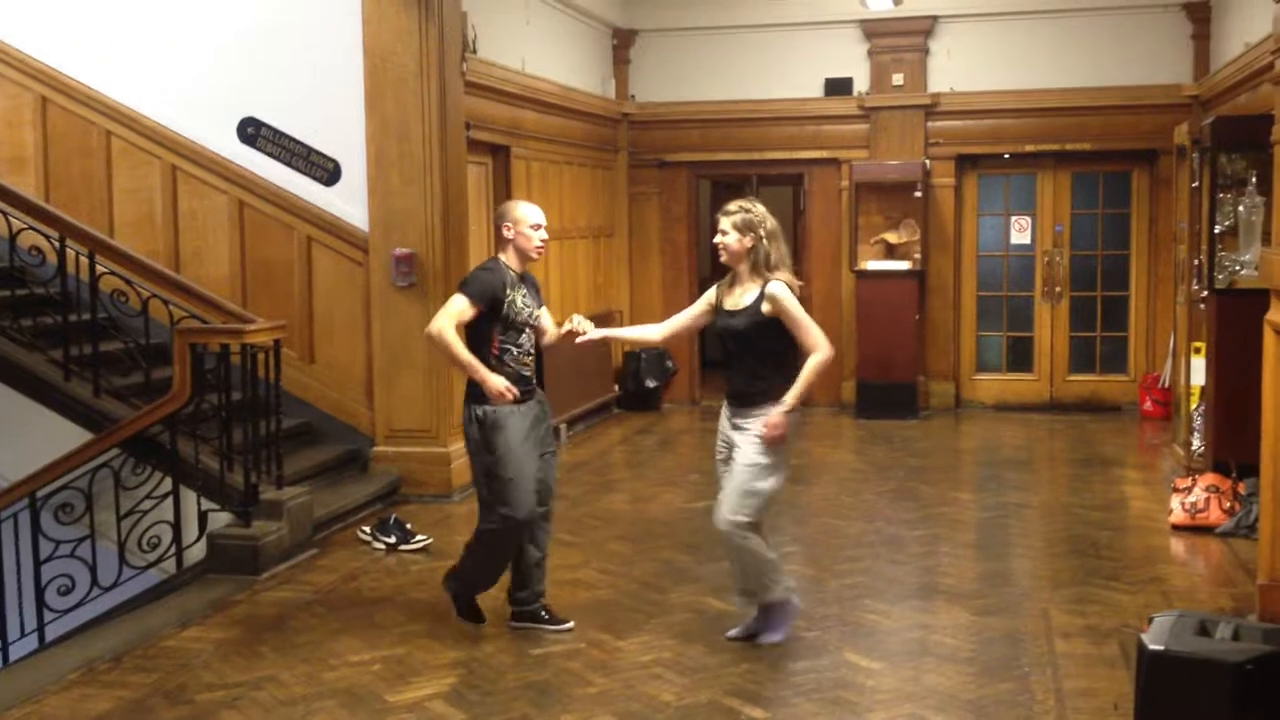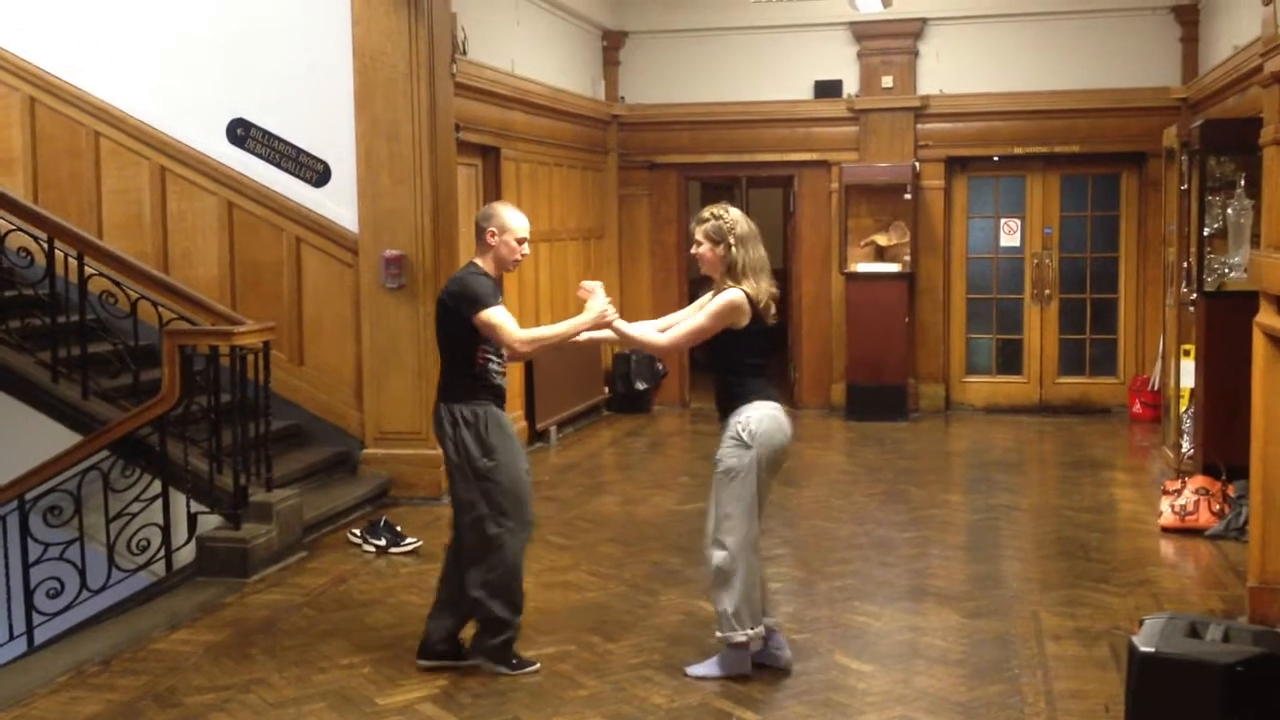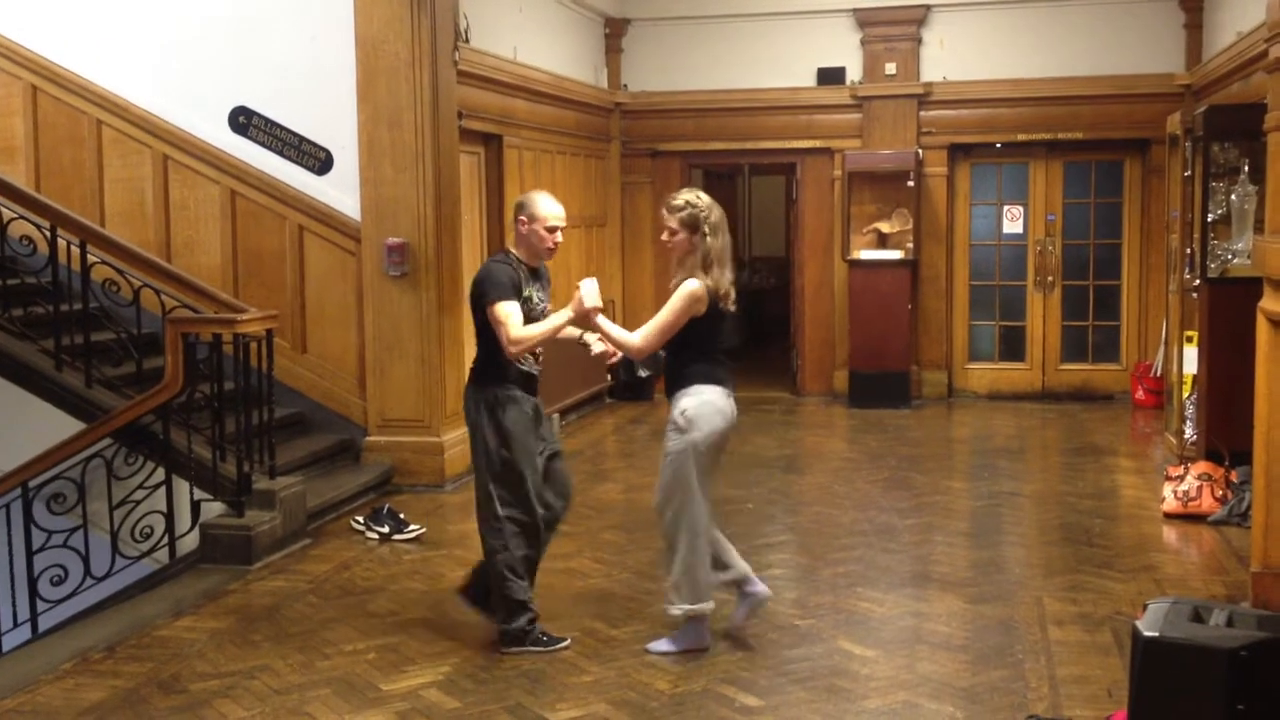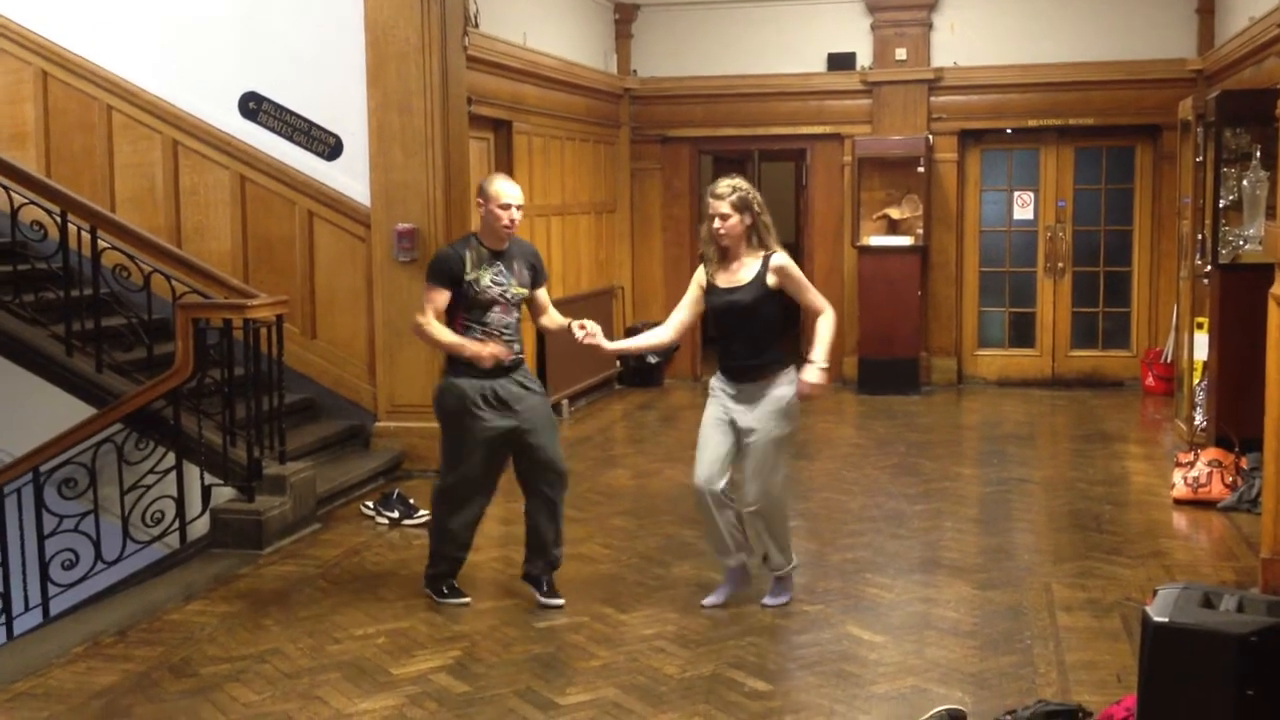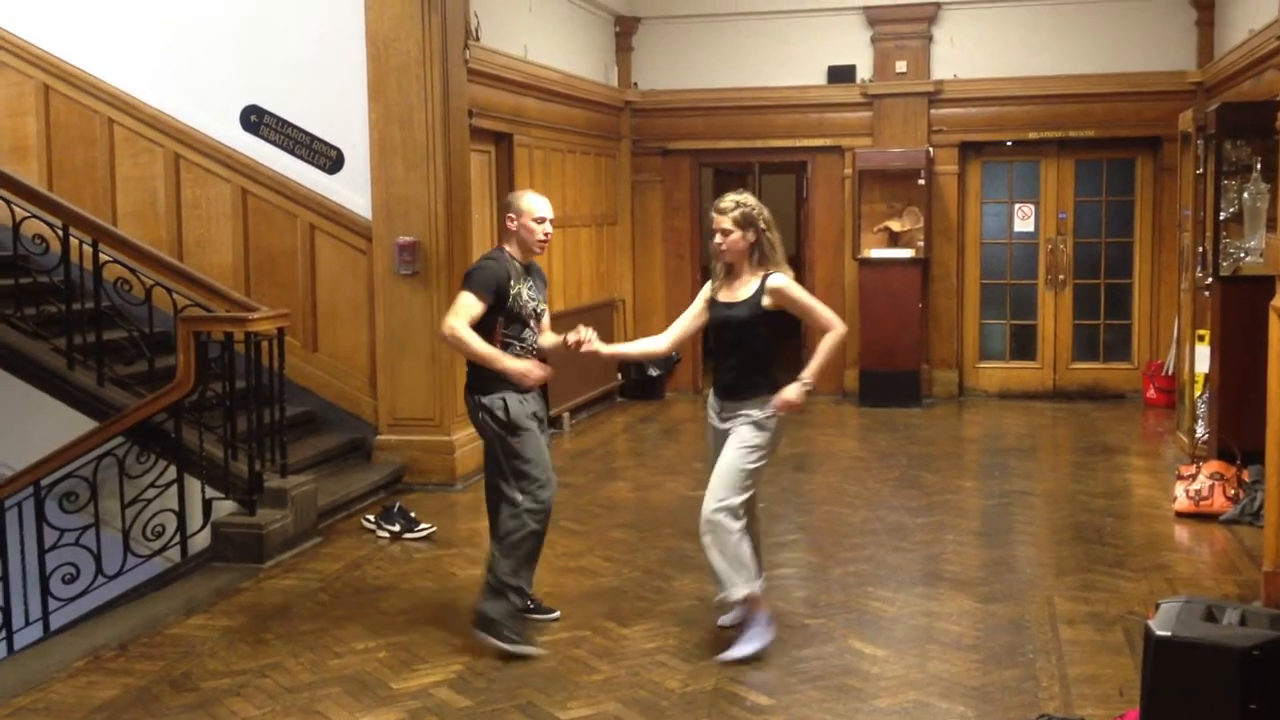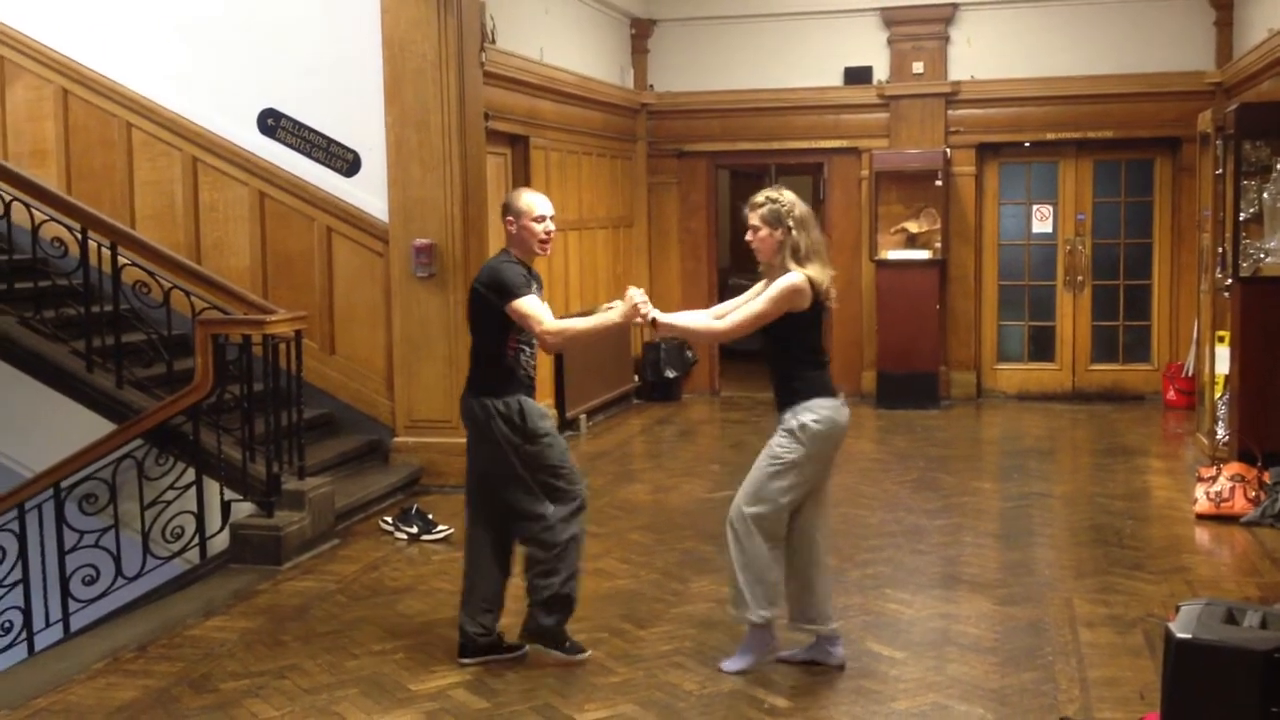
dt=0.7s
person 1, frame 1
left shoulder: (775, 291)
right shoulder: (721, 292)
left elbow: (822, 352)
right elbow: (664, 332)
left wrist: (786, 409)
right wrist: (604, 332)
left hip: (768, 422)
right hip: (732, 417)
left knee: (732, 519)
right knee: (738, 522)
left ankle: (779, 600)
right ankle: (764, 609)
person 1, frame 2
left shoulder: (733, 300)
right shoulder: (727, 296)
left elbow: (667, 343)
right elbow: (663, 325)
left wrist: (609, 321)
right wrist: (605, 328)
left hip: (753, 424)
right hip: (759, 421)
left knee: (731, 542)
right knee: (732, 540)
left ankle: (738, 649)
right ankle: (768, 640)
person 1, frame 3
left shoulder: (694, 288)
right shoulder: (700, 281)
left elbow: (640, 346)
right elbow: (664, 333)
left wrist: (596, 317)
right wrist: (612, 338)
left hip: (696, 405)
right hip: (709, 402)
left knee: (683, 517)
right knee: (687, 512)
left ankle: (693, 626)
right ankle: (746, 584)
person 1, frame 4
left shoulder: (775, 264)
right shoulder: (707, 271)
left elbow: (824, 314)
right elbow: (670, 333)
left wrist: (817, 363)
right wrist: (613, 345)
left hip: (770, 394)
right hip: (725, 390)
left knee: (759, 498)
right knee: (708, 483)
left ankle: (781, 575)
right ankle: (737, 568)
person 1, frame 5
left shoulder: (775, 285)
right shoulder: (715, 287)
left elbow: (835, 329)
right elbow: (666, 342)
left wrist: (802, 385)
right wrist: (606, 349)
left hip: (756, 414)
right hip: (718, 408)
left knee: (717, 512)
right knee: (730, 512)
left ankle: (758, 618)
right ankle: (748, 598)
person 1, frame 6
left shoulder: (794, 284)
right shoulder: (777, 281)
left elbow: (721, 329)
right elbow: (714, 313)
left wrist: (659, 319)
right wrist: (660, 319)
left hip: (810, 418)
right hip: (813, 416)
left knee: (748, 516)
right knee: (799, 531)
left ankle: (760, 632)
right ankle: (826, 639)
person 2, frame 1
left shoulder: (527, 282)
right shoulder: (487, 279)
left elbow: (545, 335)
right elbow: (438, 329)
left wrist: (571, 325)
right wrist: (483, 377)
left hip: (531, 404)
right hip: (495, 411)
left knee: (536, 507)
right knee: (511, 509)
left ankle: (527, 604)
right ankle: (463, 584)
person 2, frame 2
left shoulder: (483, 285)
right shoulder: (469, 286)
left elbow: (503, 346)
right elbow: (516, 342)
left wrist: (563, 330)
right wrist: (585, 320)
left hip: (474, 414)
right hip: (472, 417)
left knee: (478, 529)
right knee: (503, 525)
left ankle: (439, 641)
right ankle: (493, 643)
person 2, frame 3
left shoulder: (538, 271)
right shoulder: (497, 275)
right elbow: (514, 342)
left wrist: (586, 337)
right wrist: (571, 311)
left hip: (522, 398)
right hip: (498, 399)
left knee: (552, 497)
right knee: (513, 512)
left ankle: (486, 588)
right ankle: (517, 626)
person 2, frame 4
left shoulder: (528, 255)
right shoulder: (452, 259)
left elbow: (542, 314)
right elbow: (424, 323)
left wrist: (571, 325)
right wrist: (467, 348)
left hip: (519, 381)
right hip: (467, 387)
left knee: (549, 473)
right knee: (463, 484)
left ankle: (539, 570)
right ankle: (440, 574)
person 2, frame 5
left shoulder: (535, 274)
right shoulder: (492, 271)
right elbow: (452, 328)
left wrist: (569, 339)
right wrist: (507, 364)
left hip: (527, 398)
right hip: (499, 399)
left knee: (517, 498)
right knee: (533, 497)
left ankle: (516, 595)
right ankle: (496, 614)
person 2, frame 6
left shoulder: (526, 276)
right shoulder: (501, 275)
left elbow: (546, 339)
right elbow: (548, 331)
left wrist: (600, 316)
right wrist: (615, 317)
left hip: (496, 405)
right hip: (502, 407)
left knee: (492, 521)
right knee: (563, 502)
left ankle: (477, 637)
right ankle: (547, 623)
